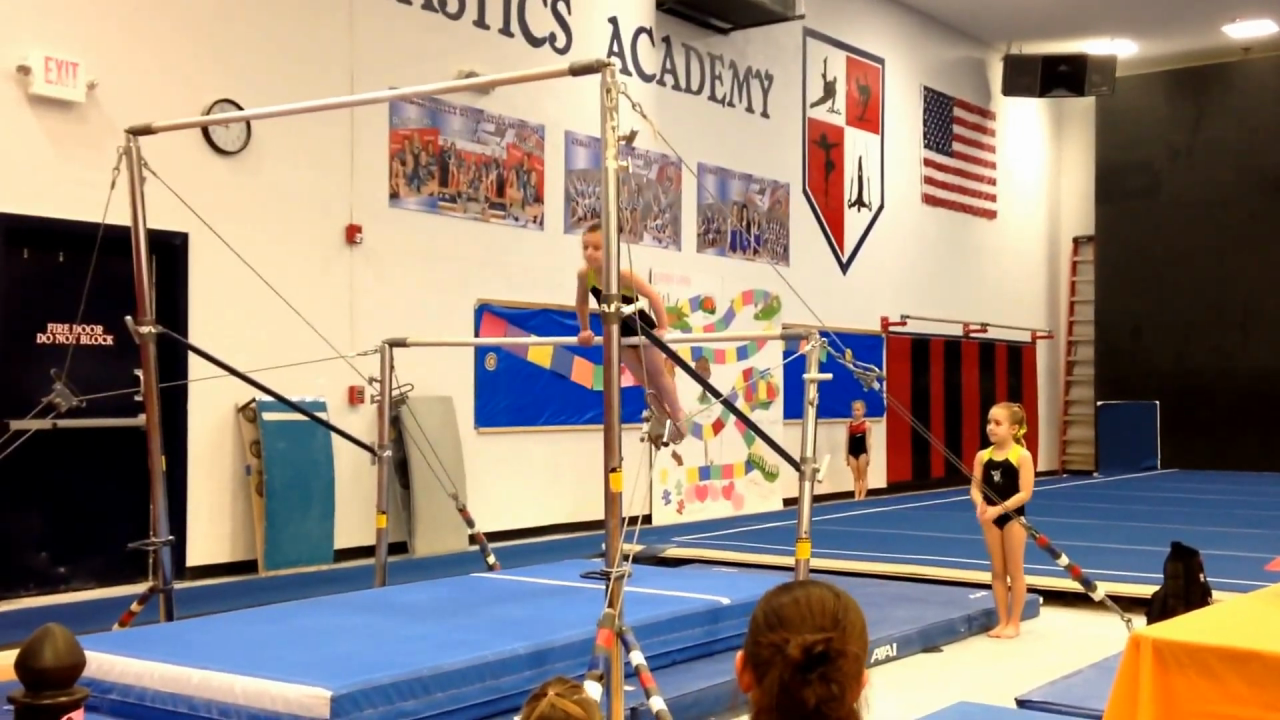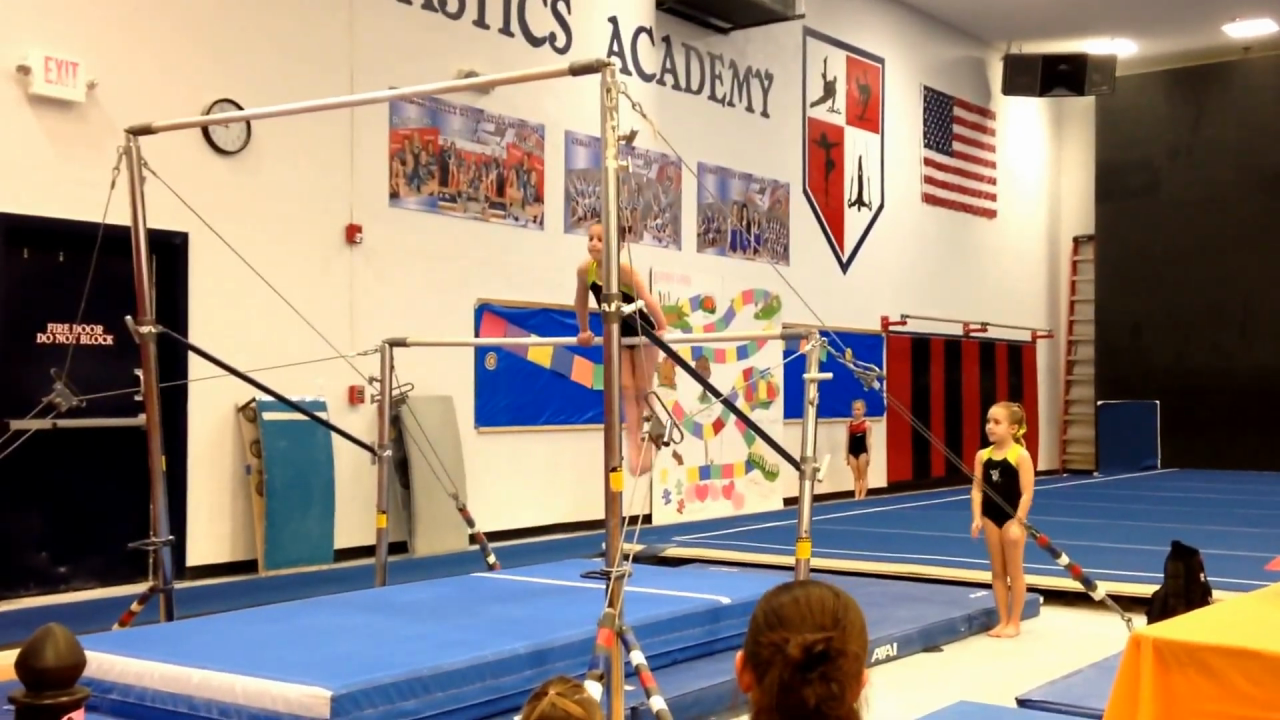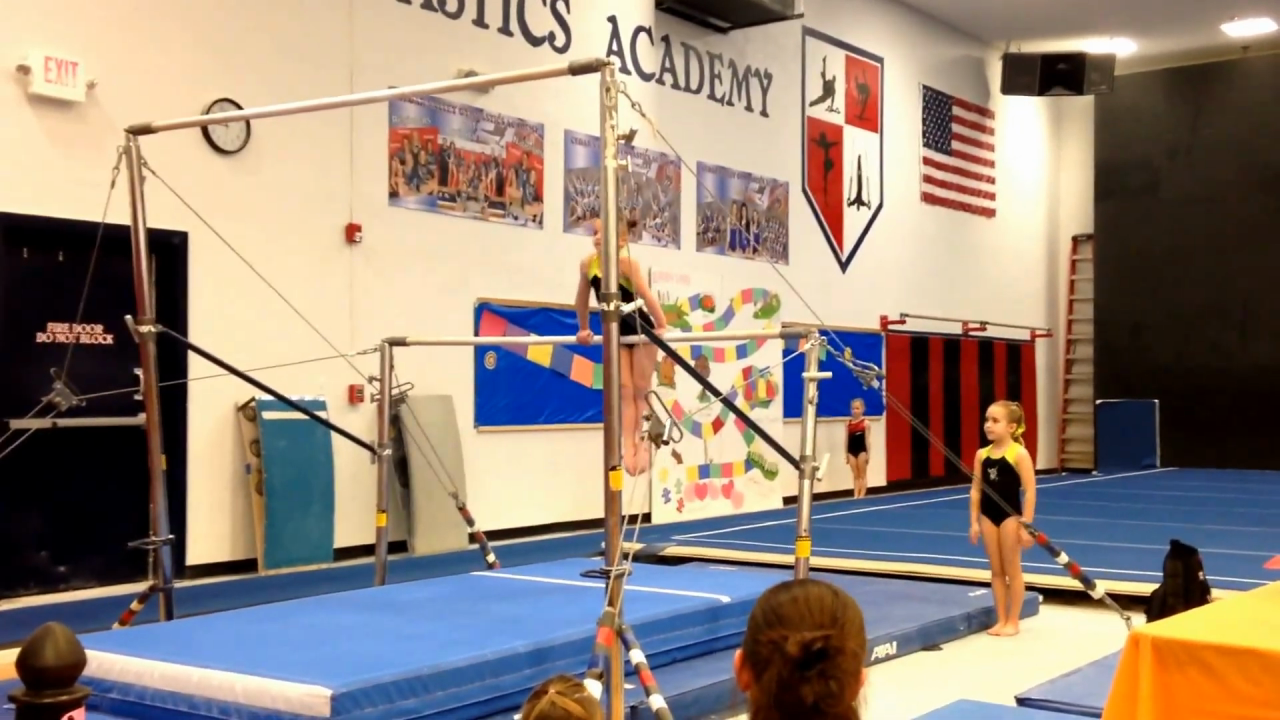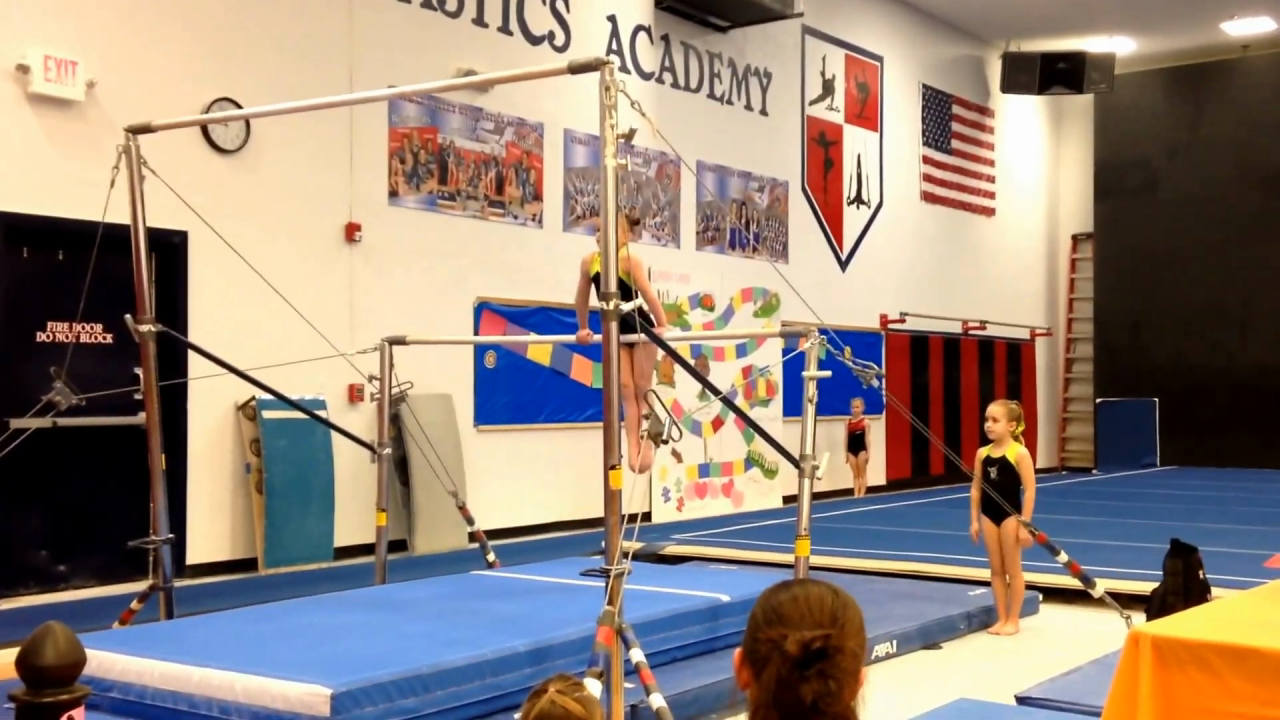
dt=0.2s
person 1, frame 1
left shoulder: (621, 274)
right shoulder: (584, 274)
left elbow: (652, 296)
right elbow: (582, 303)
left wrist: (663, 328)
right wrist: (585, 330)
left hip: (643, 329)
right hip: (621, 333)
left knee: (658, 377)
right knee: (646, 382)
left ankle: (677, 415)
right ankle: (666, 419)
person 1, frame 2
left shoulder: (623, 268)
right shoulder: (585, 269)
left elbow: (647, 299)
right elbow: (581, 303)
left wrist: (662, 329)
right wrist: (584, 331)
left hip: (642, 330)
right hip: (618, 334)
left knee: (643, 390)
right knee: (627, 390)
right ankle: (634, 446)
person 1, frame 3
left shoulder: (626, 262)
right shoulder: (588, 263)
left elbow: (646, 295)
right elbow: (582, 299)
left wrist: (661, 326)
right wrist: (584, 329)
left hip: (641, 330)
right hip: (616, 333)
left knee: (641, 389)
right knee: (625, 390)
left ankle: (642, 446)
right ankle: (628, 448)
person 1, frame 4
left shoulder: (629, 260)
right shoulder: (589, 261)
left elbow: (648, 294)
right elbow: (582, 297)
left wrist: (662, 325)
right wrist: (583, 328)
left hip: (641, 329)
right hip: (615, 332)
left knee: (642, 388)
right knee: (626, 389)
left ankle: (646, 445)
right ankle: (633, 447)
person 2, frame 1
left shoulder: (1022, 455)
right shoulder: (983, 456)
left elbow: (1025, 493)
right elbow: (975, 488)
left wrist: (999, 509)
right wrist: (981, 505)
left hip: (1013, 518)
right hip: (991, 518)
left knee: (1015, 571)
right knee: (997, 572)
left ankle: (1014, 622)
right ankle: (1002, 621)
person 2, frame 2
left shoulder: (1020, 455)
right shoulder: (983, 455)
left elbow: (1027, 494)
right elbow: (977, 489)
left wrist: (1017, 523)
right wrist: (977, 518)
left hip: (1011, 519)
right hip: (991, 518)
left knee: (1014, 571)
right knee: (997, 571)
left ankle: (1014, 622)
right ankle: (1003, 620)
person 2, frame 3
left shoulder: (1019, 454)
right shoulder: (982, 454)
left elbow: (1030, 491)
right elbow: (976, 489)
left wrist: (1027, 525)
right wrist: (974, 521)
left hip: (1010, 516)
right hip: (988, 516)
left knee: (1012, 570)
right knee: (996, 570)
left ankle: (1013, 621)
right ankle: (1001, 619)
person 2, frame 4
left shoulder: (1019, 453)
right shoulder: (982, 453)
left elbow: (1029, 491)
right elbow: (976, 488)
left wrist: (1025, 524)
right wrist: (974, 520)
left hip: (1010, 516)
right hip: (988, 515)
left knee: (1012, 569)
right knee: (996, 569)
left ankle: (1013, 619)
right ankle: (1001, 618)
